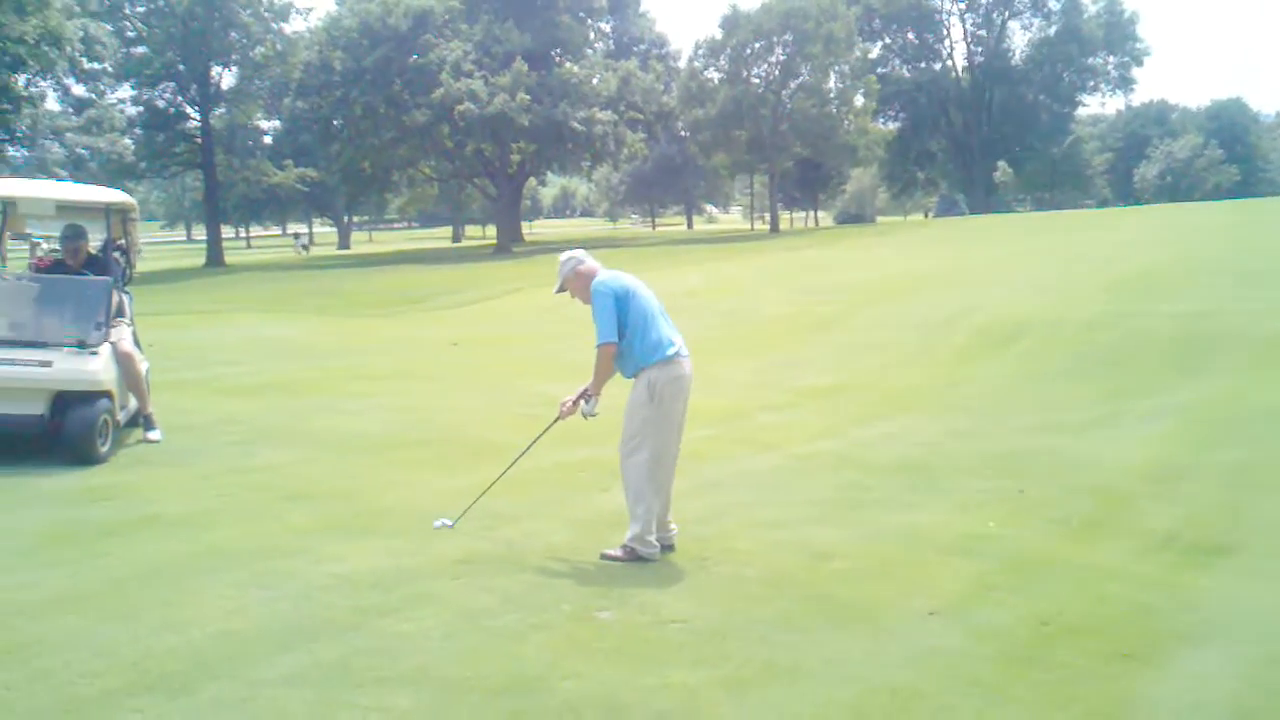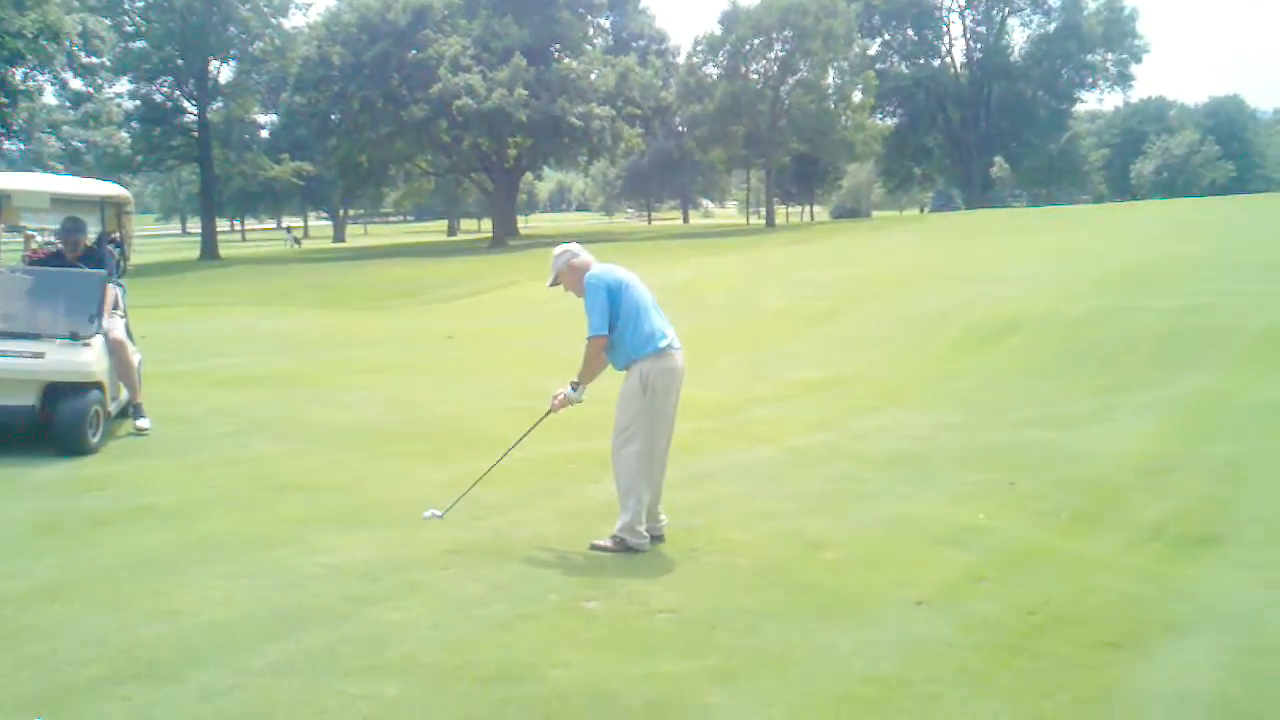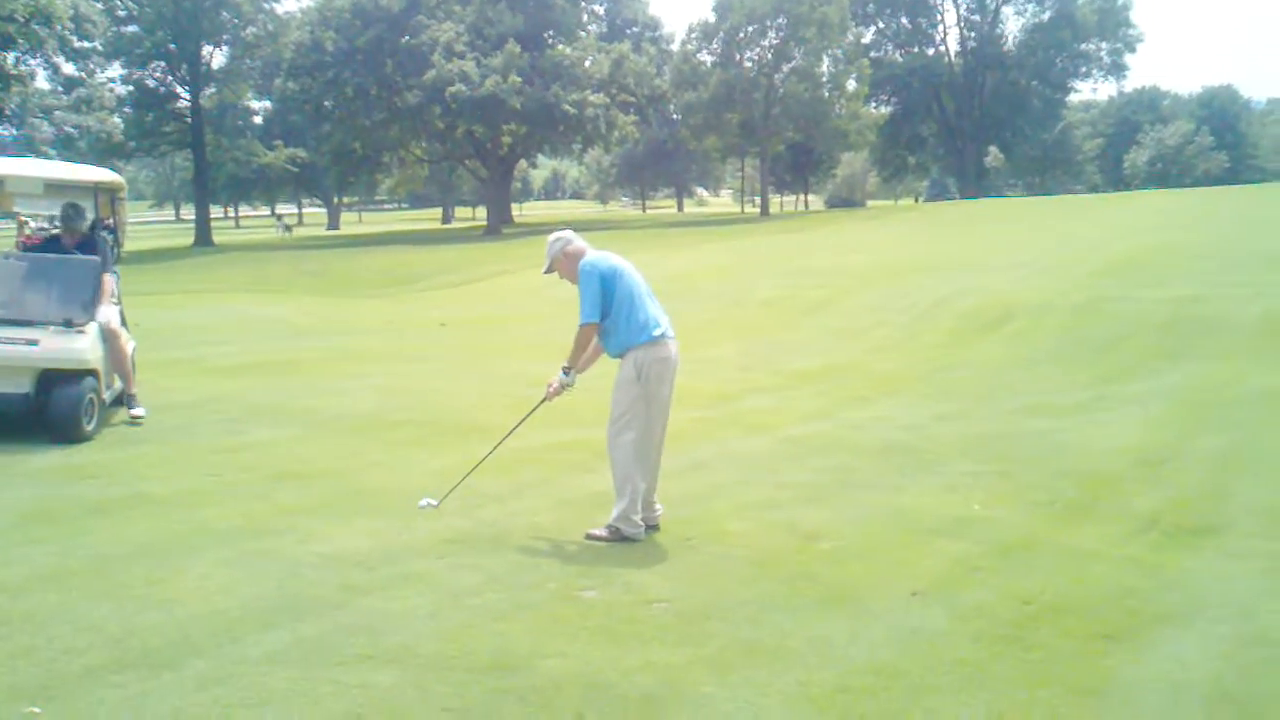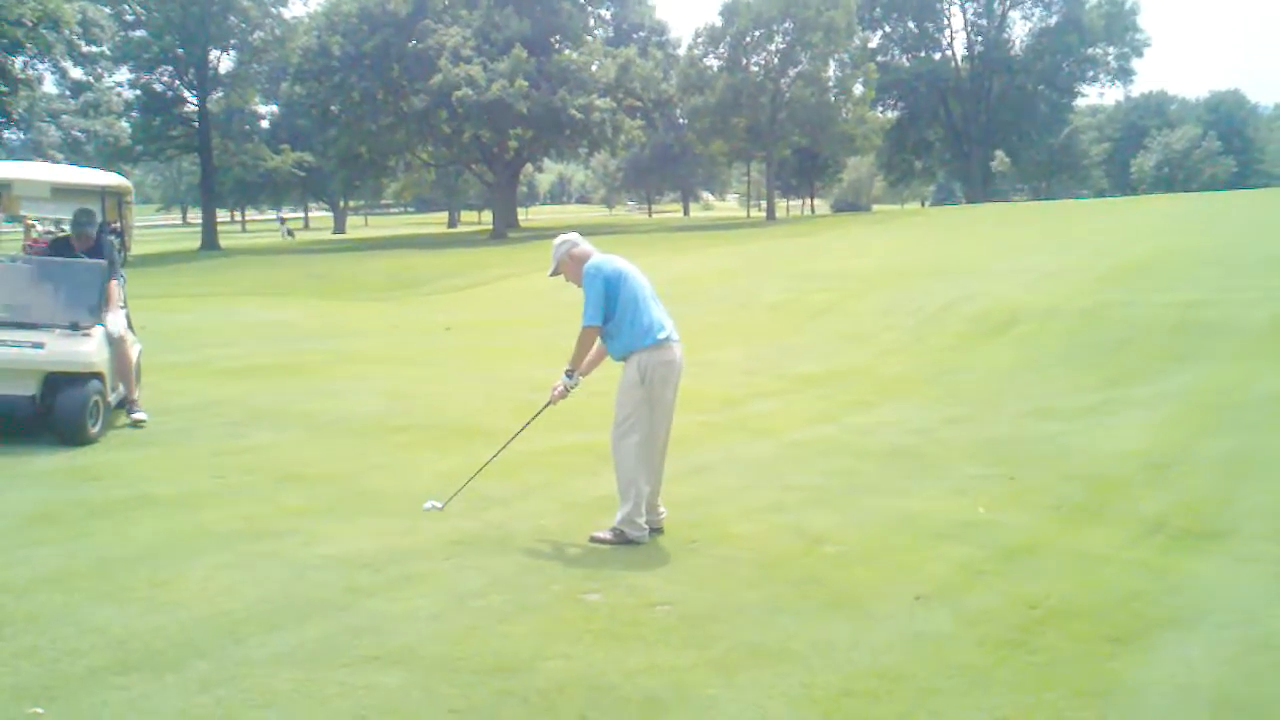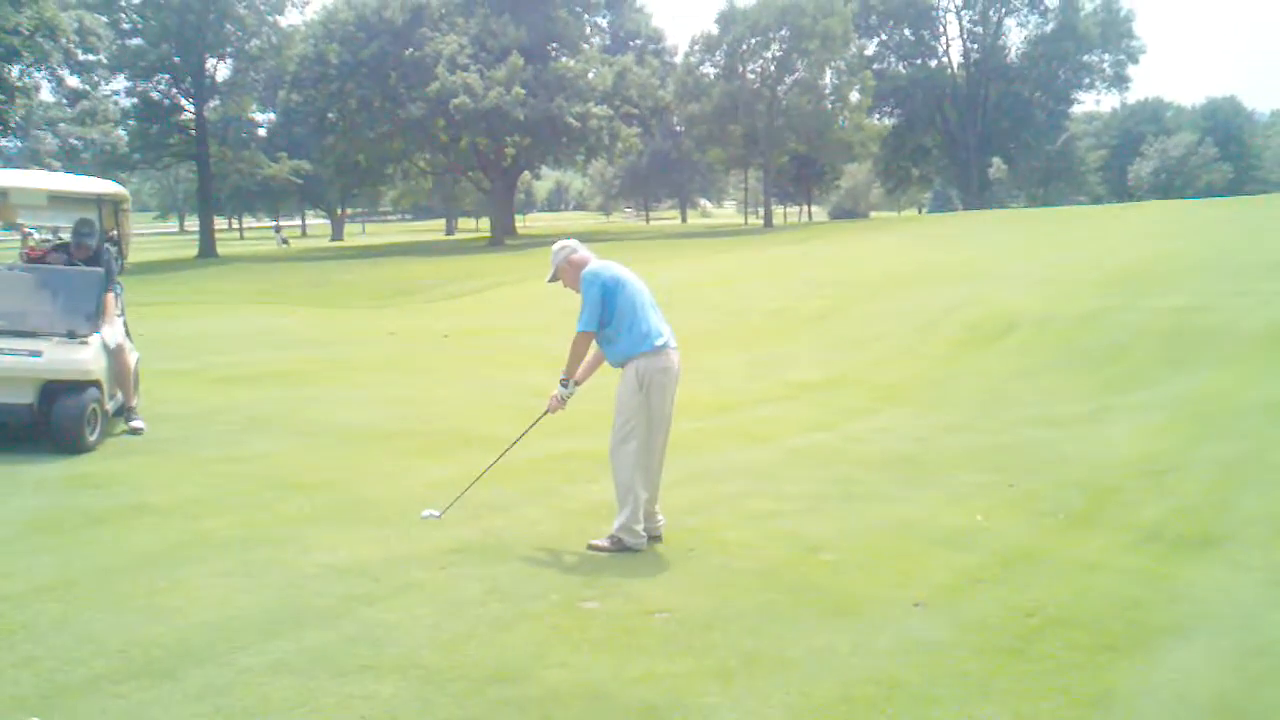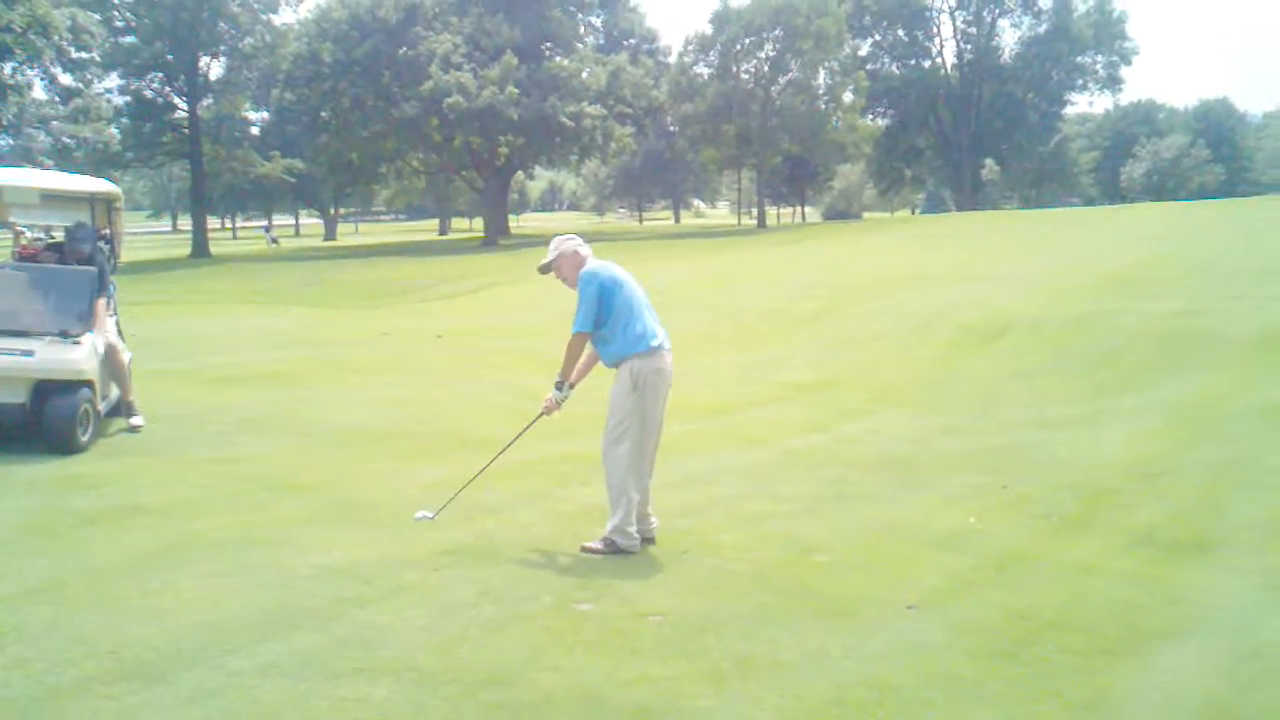
dt=0.2s
person 1, frame 1
left shoulder: (601, 287)
right shoulder: (618, 282)
left elbow: (608, 348)
right elbow: (618, 352)
left wrist: (592, 396)
right wrist: (581, 393)
left hip: (657, 374)
right hip: (674, 368)
left knee: (638, 457)
right knee: (657, 457)
left ankle: (643, 543)
right ankle: (661, 533)
person 1, frame 2
left shoulder: (594, 280)
right shoulder: (612, 276)
left elbow: (598, 341)
right elbow: (610, 346)
left wrist: (577, 385)
right wrist: (576, 387)
left hip: (649, 367)
right hip: (667, 361)
left knee: (629, 449)
right knee: (649, 448)
left ankle: (632, 533)
right ankle: (651, 523)
person 1, frame 3
left shoulder: (589, 266)
right shoulder: (607, 263)
left elbow: (589, 328)
right elbow: (605, 334)
left wrist: (568, 371)
right wrist: (572, 374)
left hip: (643, 355)
right hip: (661, 350)
left knee: (625, 438)
right knee: (645, 437)
left ankle: (627, 523)
right ankle: (646, 513)
person 1, frame 4
left shoulder: (594, 269)
right shoulder: (613, 267)
left elbow: (590, 330)
right elbow: (608, 336)
left wrist: (570, 374)
right wrist: (577, 376)
left hip: (647, 358)
right hip: (666, 353)
left knee: (629, 441)
right knee: (649, 441)
left ankle: (631, 525)
right ankle: (650, 515)
person 1, frame 5
left shoulder: (592, 275)
right shoulder: (611, 273)
left elbow: (584, 337)
right elbow: (605, 342)
left wrist: (565, 383)
right wrist: (575, 383)
left hip: (645, 365)
right hip: (663, 359)
left knee: (628, 449)
right knee: (647, 448)
left ankle: (630, 533)
right ankle: (649, 523)
person 1, frame 6
left shoulder: (591, 275)
right shoulder: (606, 274)
left elbow: (580, 338)
right elbow: (598, 345)
left wrist: (560, 386)
right wrist: (568, 386)
left hip: (639, 366)
right hip: (654, 361)
left knee: (619, 450)
right knee: (637, 450)
left ankle: (622, 535)
right ankle: (641, 525)
person 2, frame 1
left shoulder: (104, 264)
right shoulder: (53, 269)
left elbow: (112, 296)
left hip: (110, 322)
left knee: (126, 353)
left ankle: (147, 417)
person 2, frame 2
left shoulder: (100, 256)
right shoulder: (50, 261)
left elbow: (109, 287)
left wrist: (103, 316)
left hip: (101, 316)
left knee: (118, 341)
left ankle: (137, 405)
person 2, frame 3
left shoulder: (96, 244)
right shoulder: (47, 245)
left elbow: (106, 276)
left wrist: (104, 305)
left hip: (95, 303)
left knee: (112, 329)
left ankle: (131, 395)
person 2, frame 4
left shoulder: (104, 247)
right shoulder: (58, 246)
left elbow: (113, 282)
left wrist: (113, 313)
left hip: (102, 307)
left knee: (119, 336)
left ankle: (132, 401)
person 2, frame 5
left shoulder: (103, 258)
right shoulder: (58, 252)
left elbow: (109, 294)
left wrist: (108, 325)
right wrist: (51, 264)
left knee: (116, 344)
left ankle: (130, 409)
person 2, frame 6
left shoulder: (97, 262)
right shoulder: (53, 251)
left elbow: (101, 300)
left wrist: (97, 333)
left hip: (92, 316)
left knee: (110, 344)
left ankle: (129, 404)
